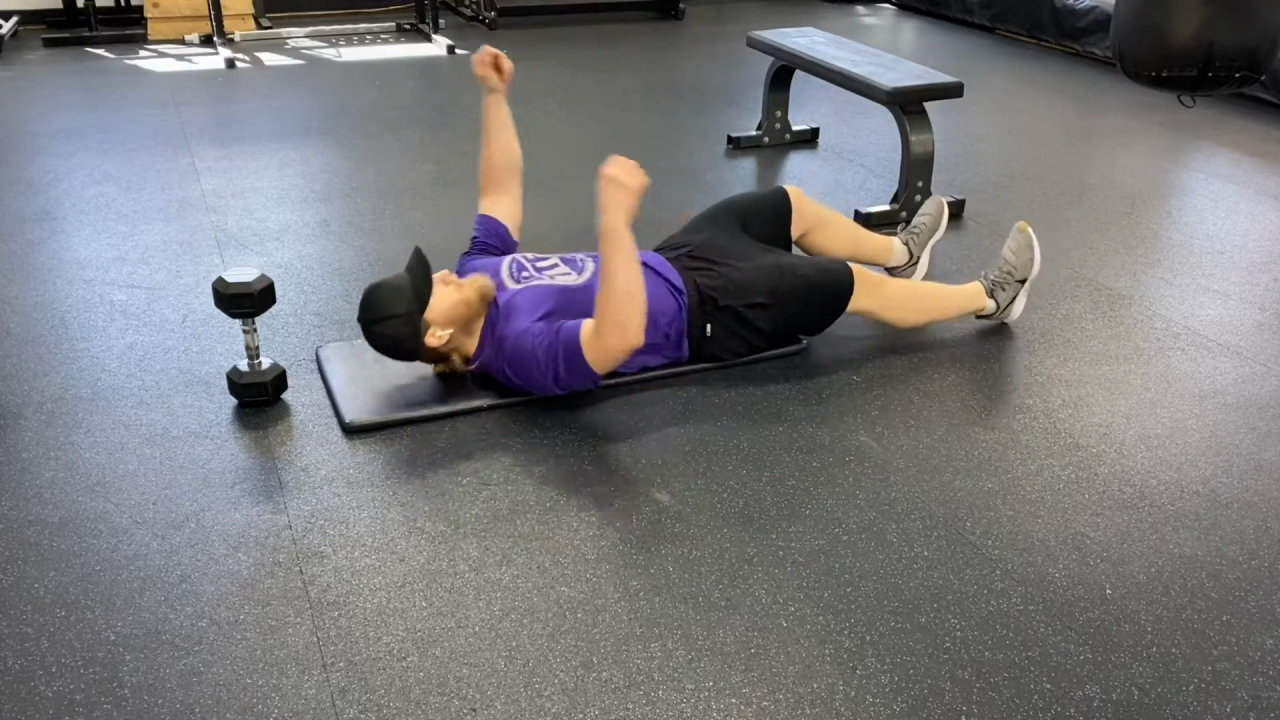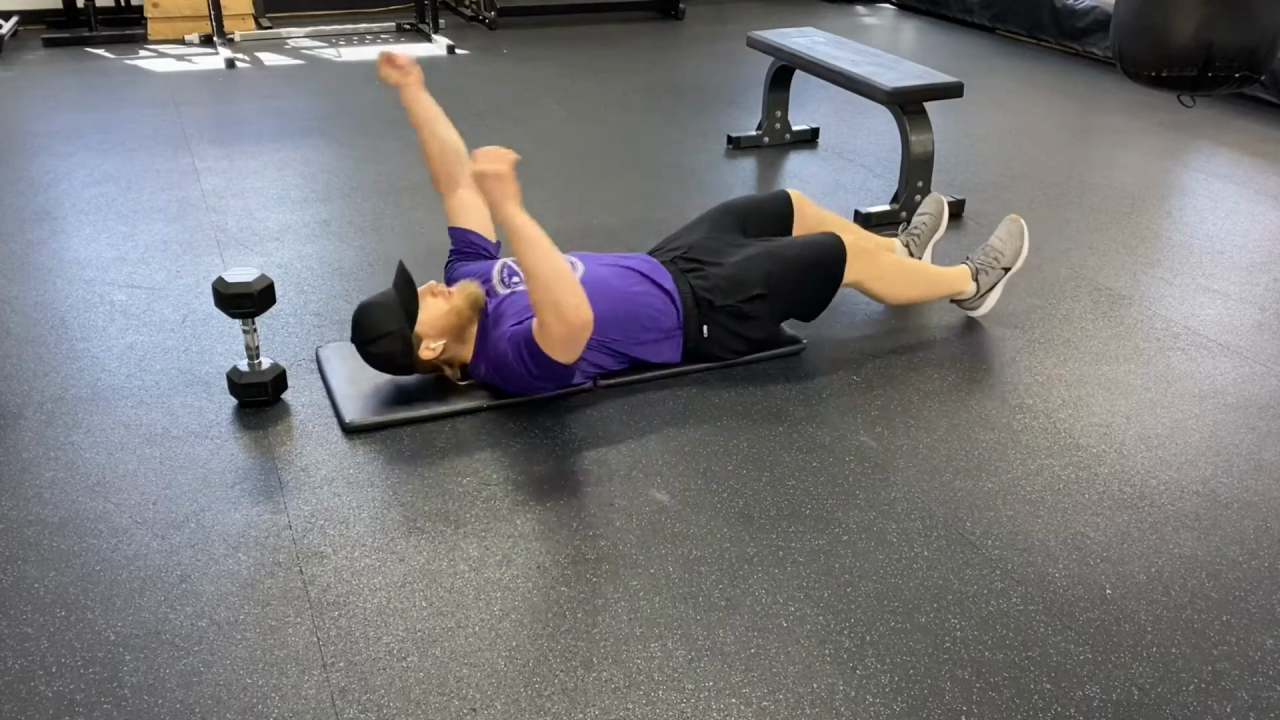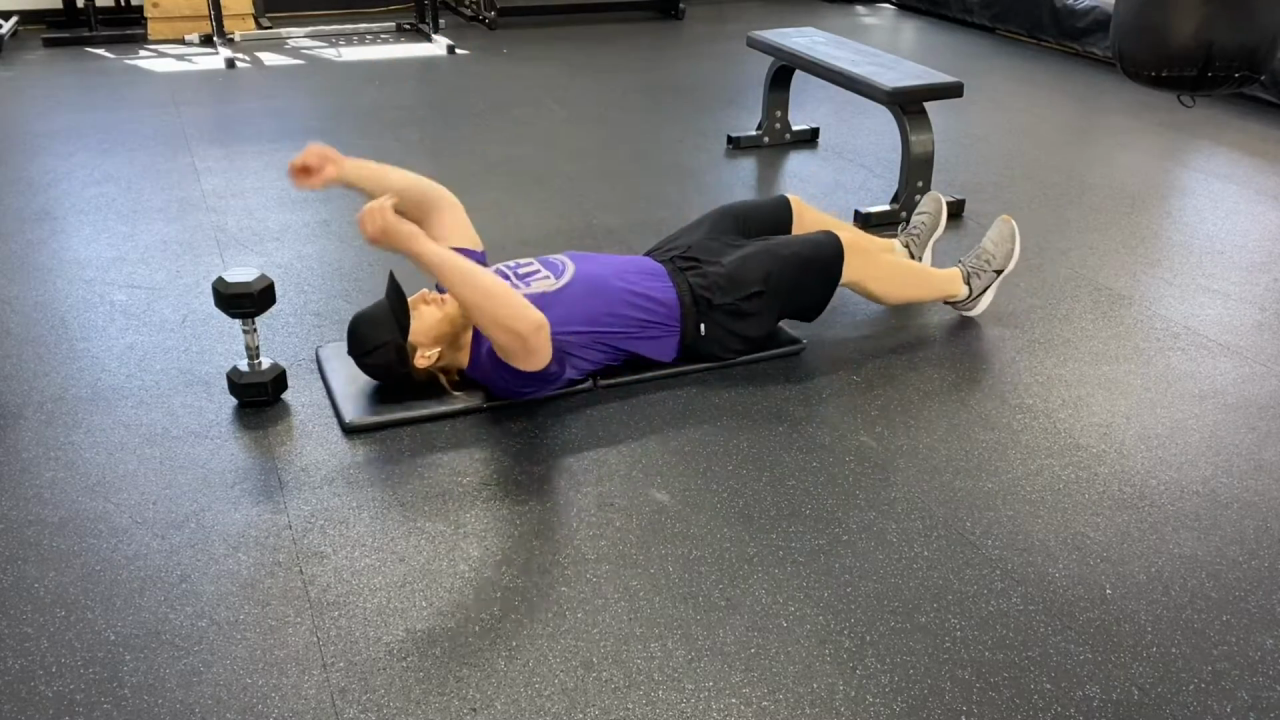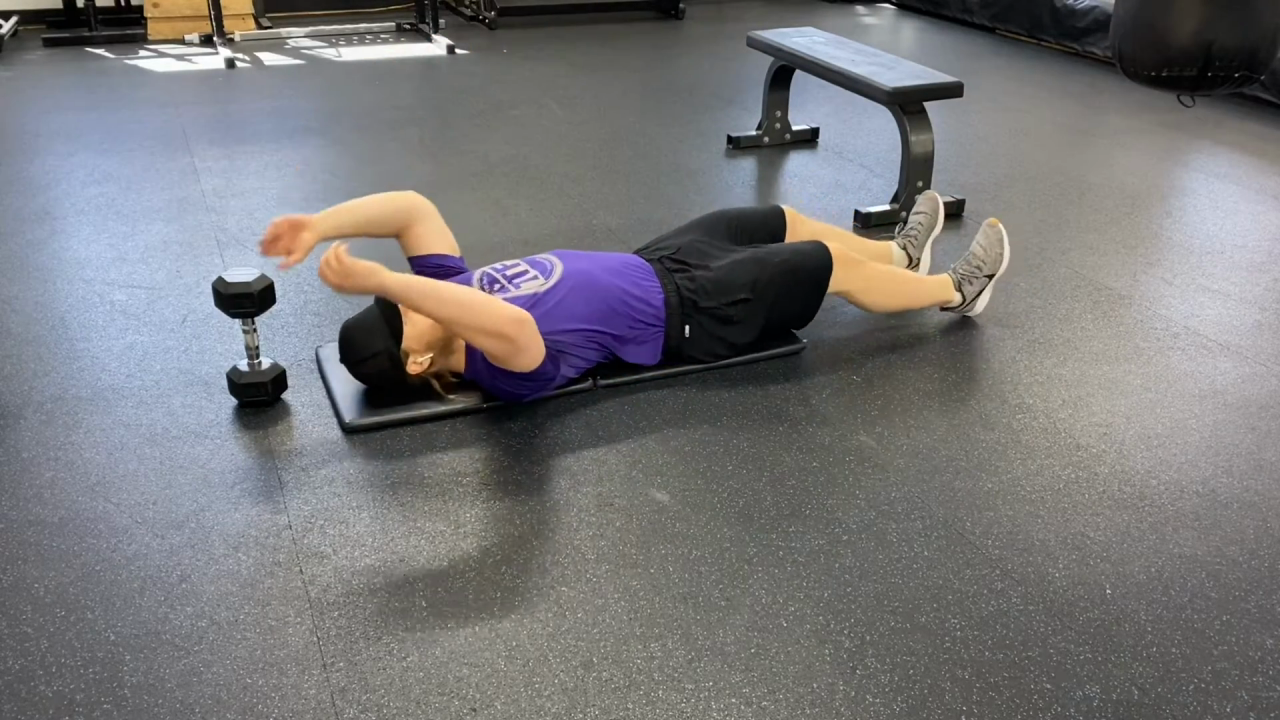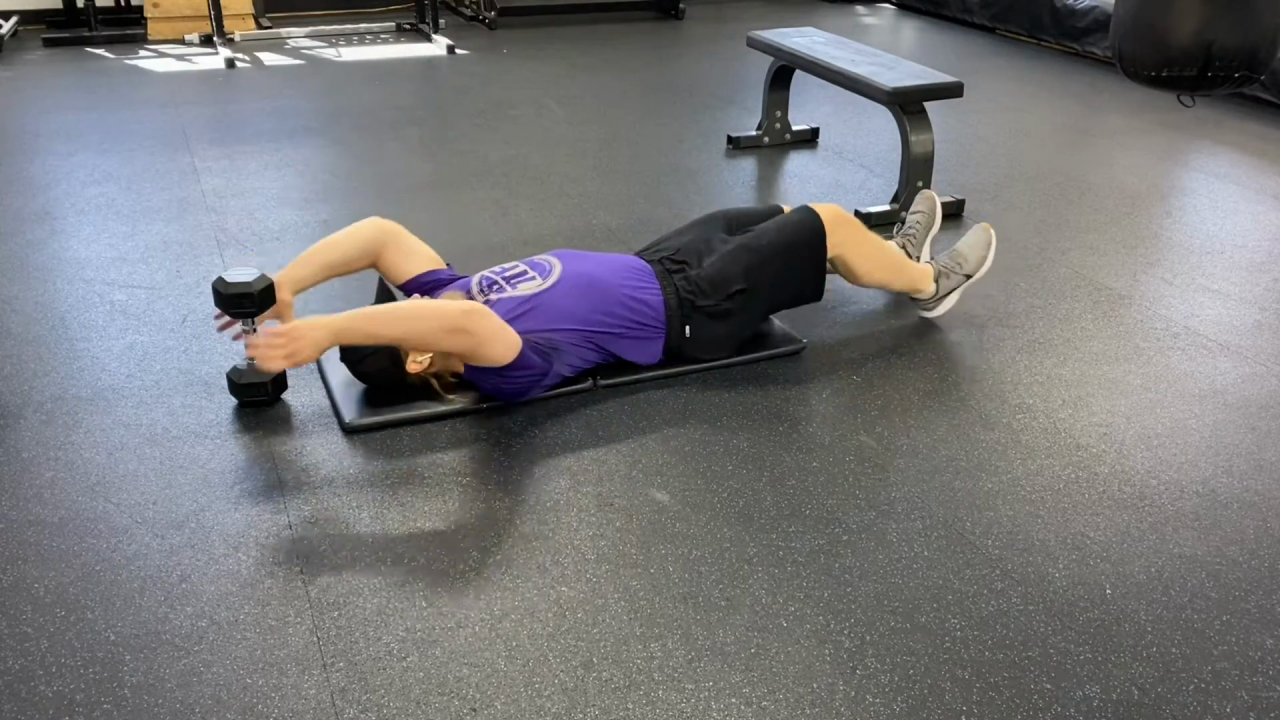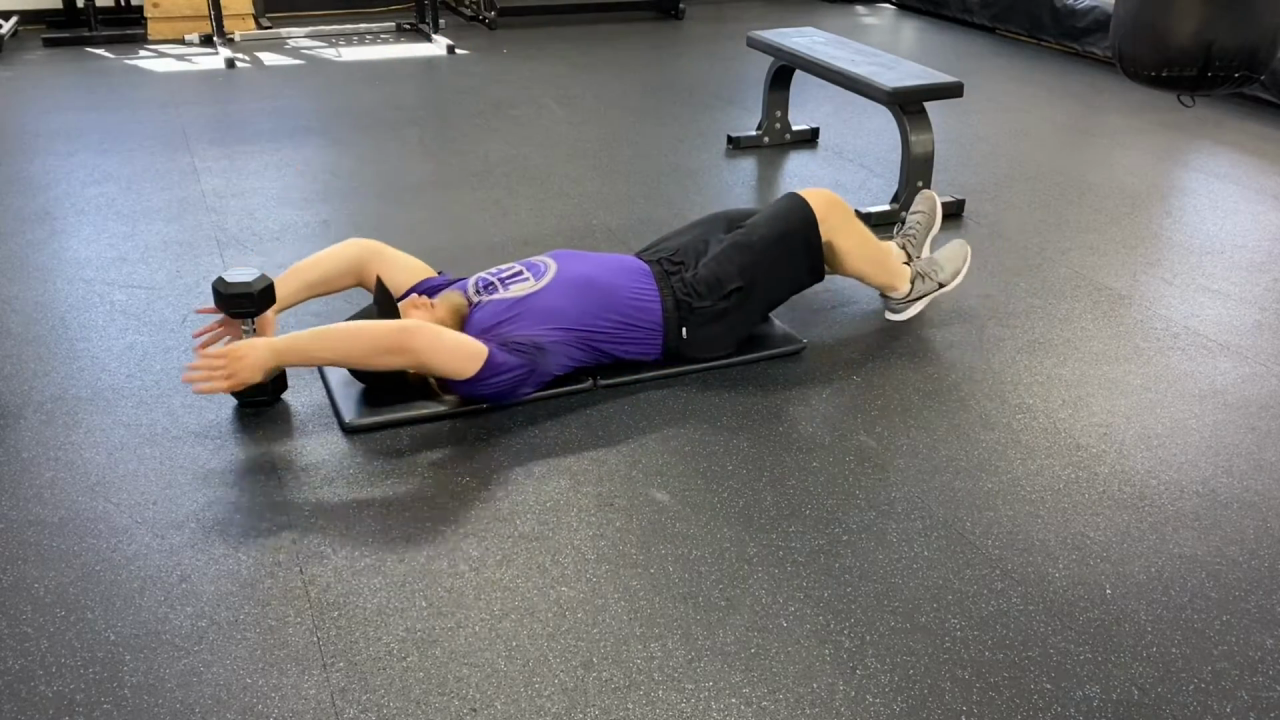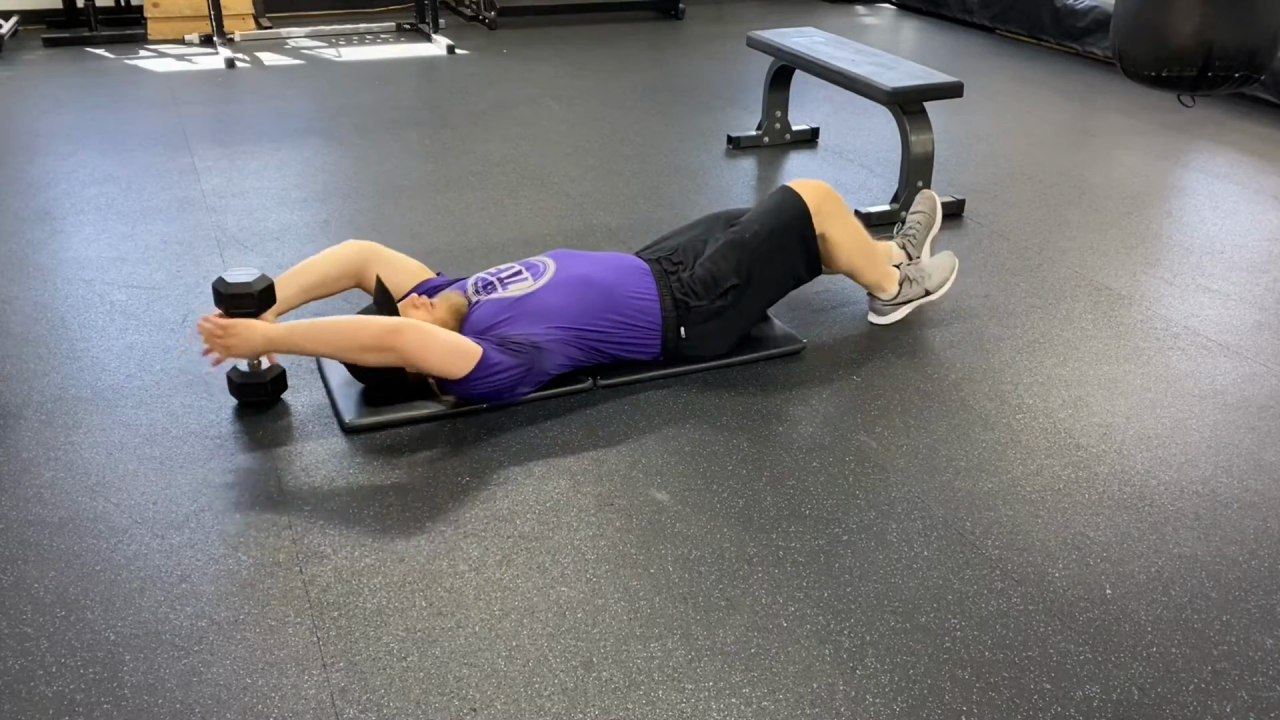
dt=0.2s
person 1, frame 1
left shoulder: (477, 272)
right shoulder: (520, 350)
left elbow: (502, 187)
right elbow: (622, 335)
left wrist: (494, 94)
right wrist: (615, 216)
left hip: (665, 265)
right hip: (698, 314)
left knee: (795, 204)
right knee: (859, 287)
left ankle: (898, 254)
right ankle: (986, 297)
person 1, frame 2
left shoulder: (469, 277)
right shoulder: (510, 355)
left elbow: (460, 182)
right elbow: (572, 320)
left wrist: (412, 93)
right wrist: (511, 205)
left hip: (663, 270)
right hip: (698, 315)
left knee: (790, 205)
right knee: (840, 256)
left ankle: (900, 250)
right ankle: (968, 285)
person 1, frame 3
left shoulder: (460, 294)
right shoulder: (500, 360)
left elbow: (438, 199)
right elbow: (528, 325)
left wrist: (342, 167)
right wrist: (407, 244)
left hip: (654, 273)
right hip: (693, 314)
left knee: (789, 211)
right knee: (838, 253)
left ankle: (900, 252)
right ankle: (960, 287)
person 1, frame 4
left shoulder: (449, 294)
right shoulder: (500, 368)
left elbow: (413, 209)
right elbow: (515, 325)
left wrist: (316, 225)
right wrist: (374, 274)
left hip: (648, 270)
right hip: (683, 317)
left knee: (781, 220)
right knee: (833, 264)
left ankle: (896, 253)
right ankle: (953, 292)
person 1, frame 5
left shoulder: (441, 299)
right shoulder: (494, 370)
left elbow: (383, 233)
right elbow: (470, 322)
left wrist: (286, 284)
right wrist: (323, 328)
left hip: (649, 269)
right hip: (687, 315)
left knee: (778, 217)
right knee: (829, 224)
left ankle: (894, 252)
right ankle: (930, 282)
person 1, frame 6
left shoulder: (449, 299)
right shoulder: (487, 372)
left elbow: (364, 253)
right elbow: (404, 341)
left wrist: (265, 302)
right wrist: (271, 350)
left hip: (649, 270)
right hip: (687, 314)
left knee: (770, 219)
right knee: (820, 208)
left ankle: (891, 251)
right ankle: (904, 285)
person 1, frame 7
left shoulder: (453, 301)
right shoulder: (485, 367)
left elbow: (363, 254)
right elbow: (395, 341)
left wrist: (265, 299)
right wrist: (268, 334)
left hip: (650, 272)
right hip: (688, 315)
left knee: (771, 219)
right knee: (812, 200)
left ankle: (891, 254)
right ankle: (891, 290)
